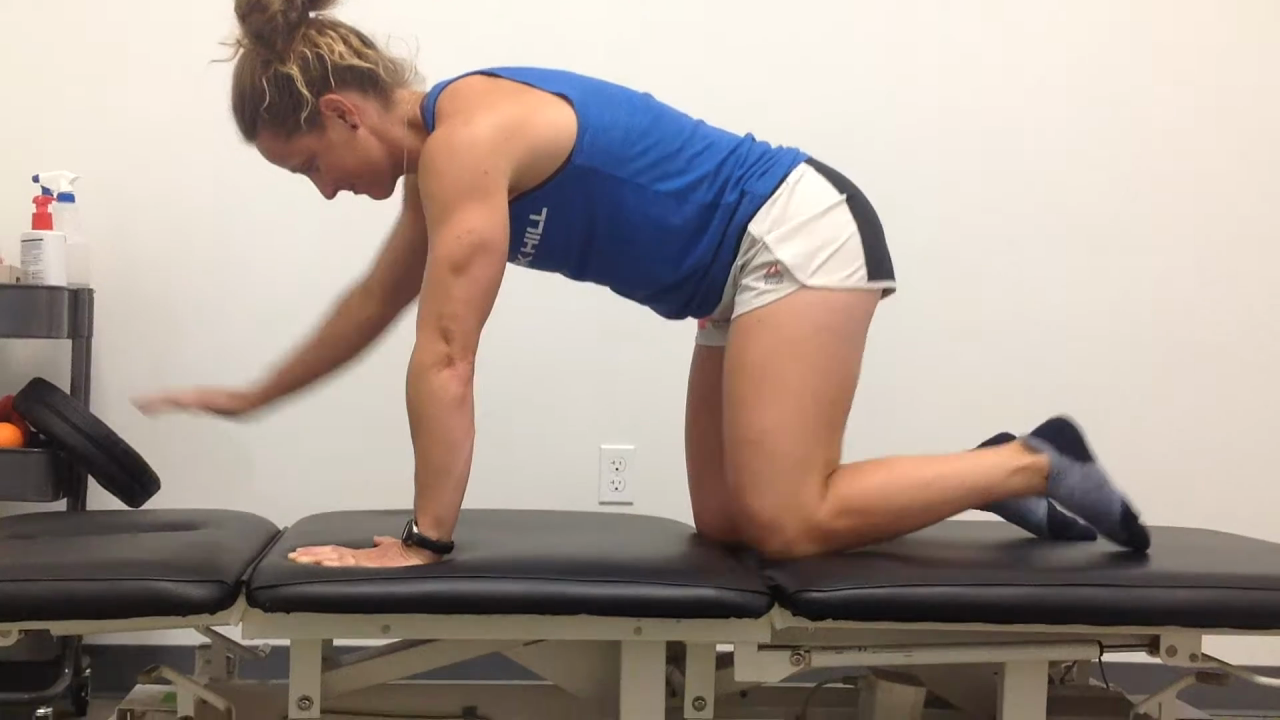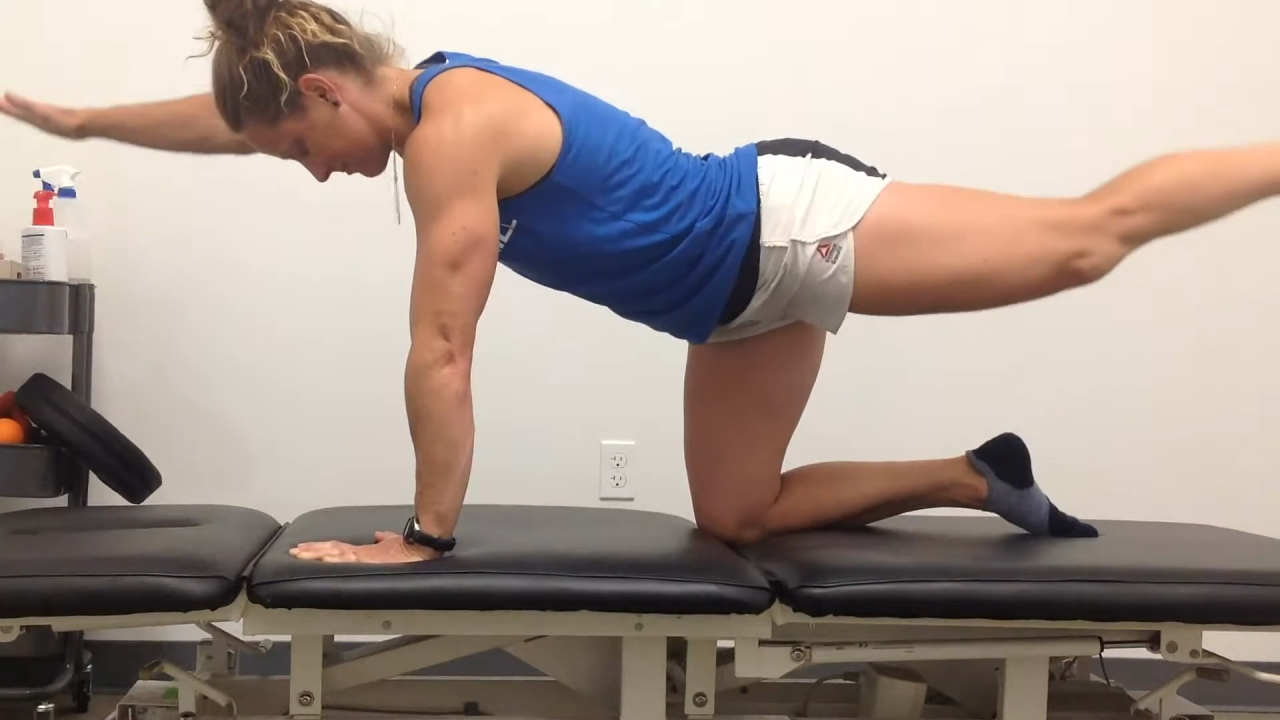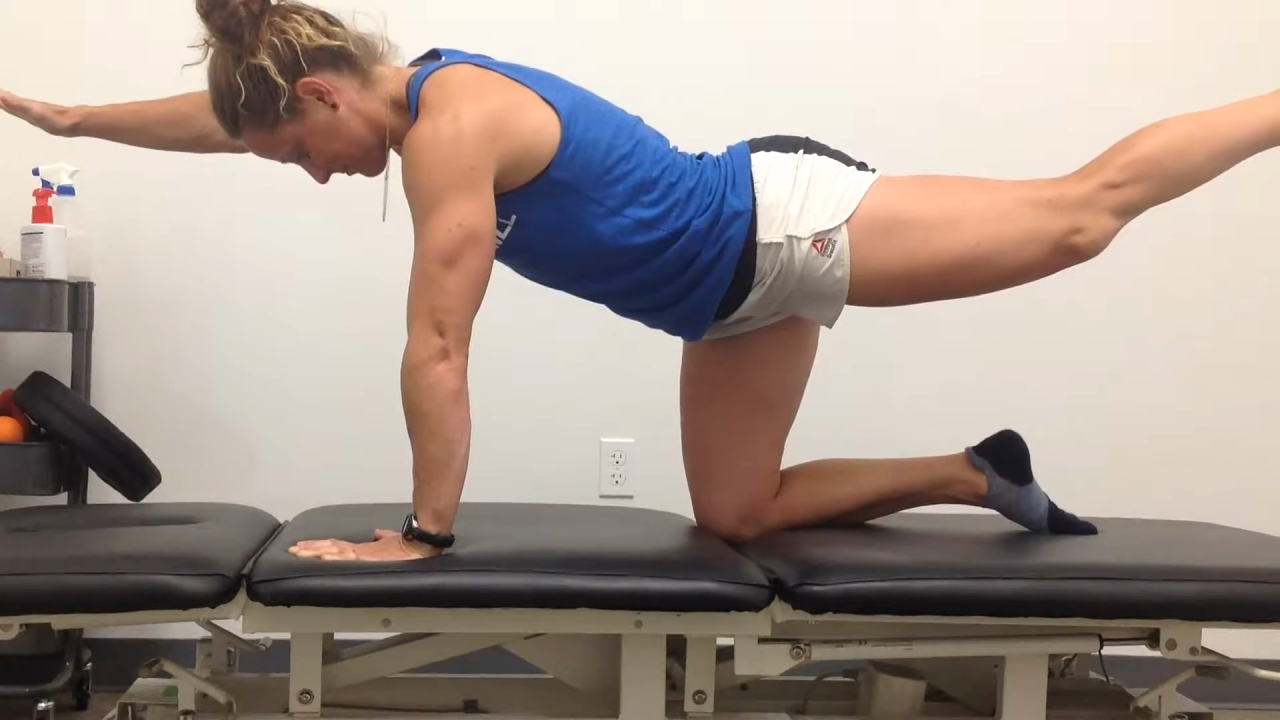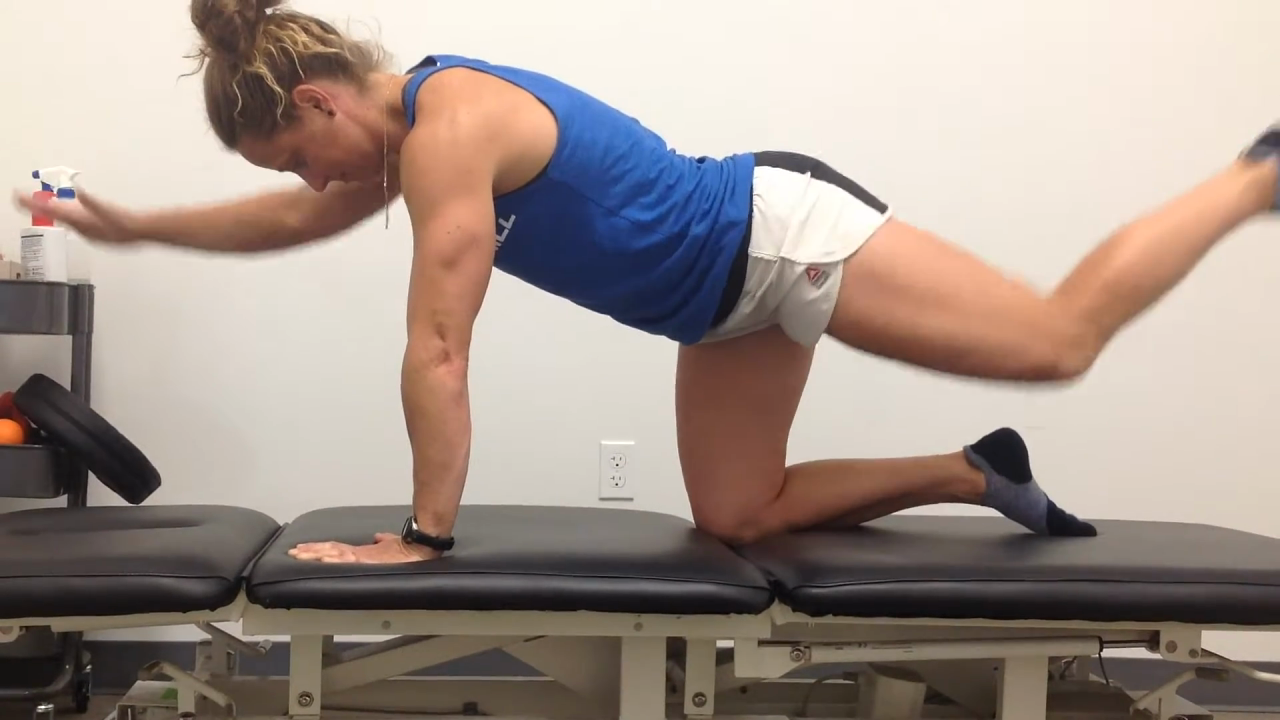
dt=1s
person 1, frame 1
left shoulder: (466, 138)
right shoulder: (448, 148)
left elbow: (444, 359)
right elbow: (373, 302)
left wrist: (424, 535)
right wrist: (252, 397)
left hip: (792, 233)
right hip: (744, 260)
left knee: (788, 523)
right knee: (731, 521)
left ankle: (1032, 465)
right ankle: (987, 473)
person 1, frame 2
left shoulder: (452, 129)
left elbow: (441, 355)
right elbow: (230, 121)
left wrist: (426, 532)
left hip: (790, 223)
right hip: (747, 283)
left knee: (1090, 233)
right knee: (740, 517)
right ankle: (980, 479)
person 1, frame 3
left shoulder: (450, 123)
left elbow: (436, 349)
right elbow: (227, 115)
left wrist: (424, 530)
left hip: (785, 219)
right hip: (741, 283)
left knee: (1081, 208)
right knee: (740, 515)
right ankle: (979, 476)
person 1, frame 4
left shoulder: (445, 130)
right shoulder: (406, 123)
left elbow: (437, 356)
right elbow: (294, 215)
left wrist: (424, 533)
right wrist: (133, 223)
left hip: (784, 235)
right hip: (736, 290)
left knee: (1060, 337)
right knee: (738, 517)
right ankle: (976, 474)
